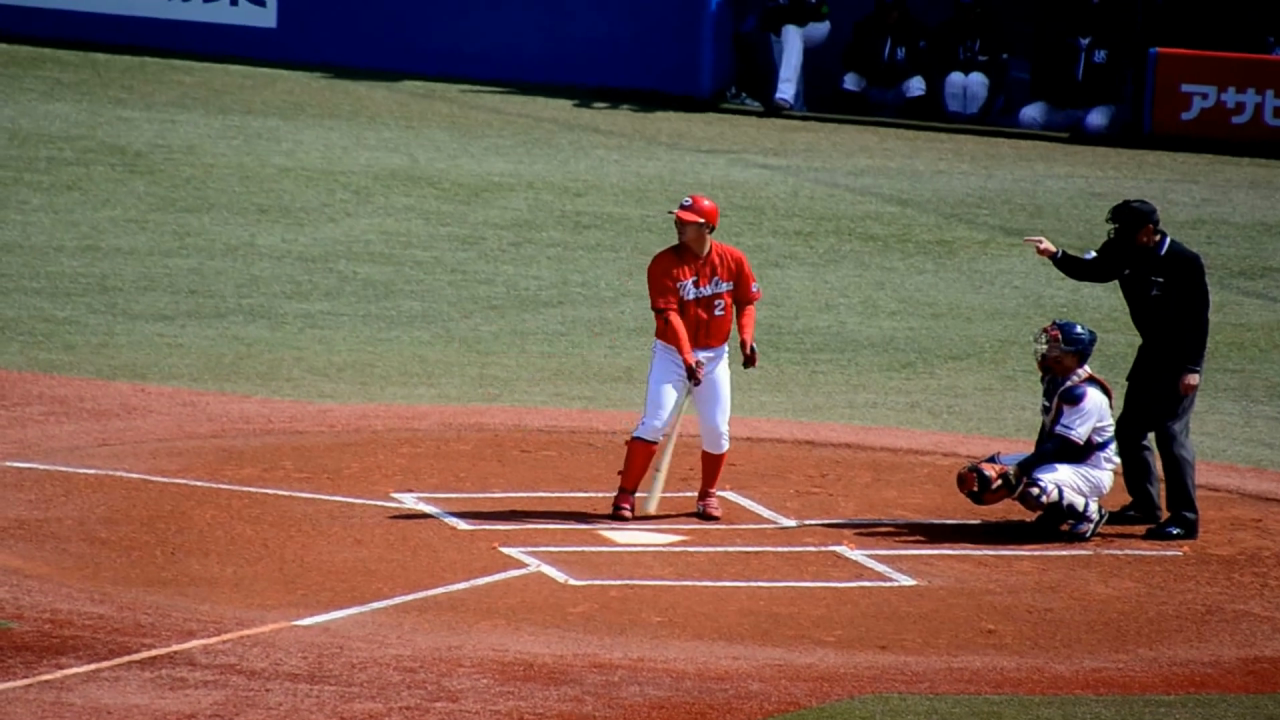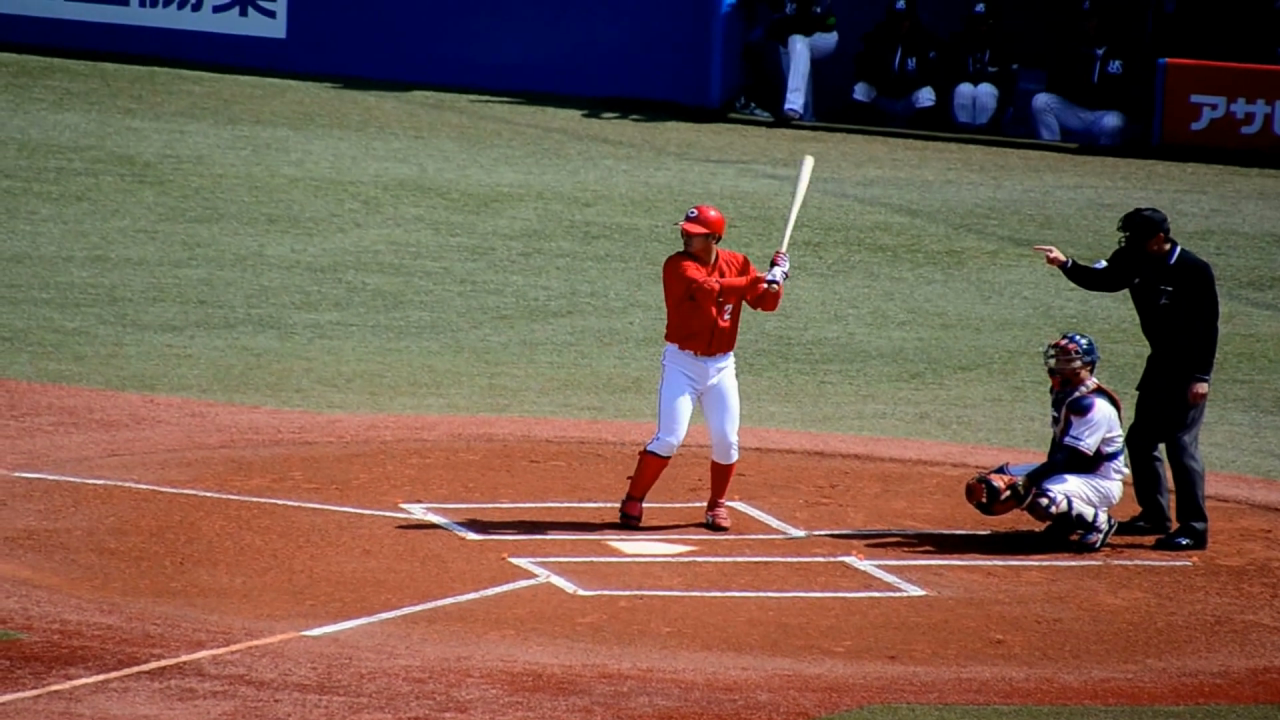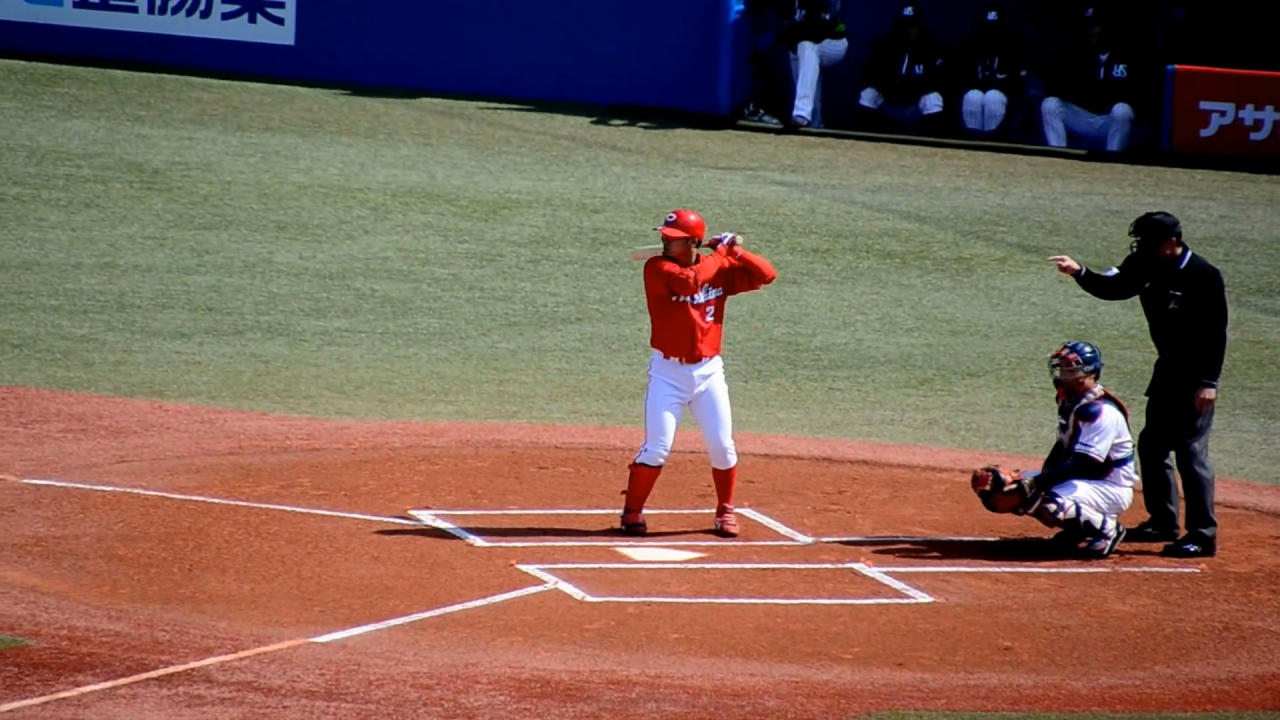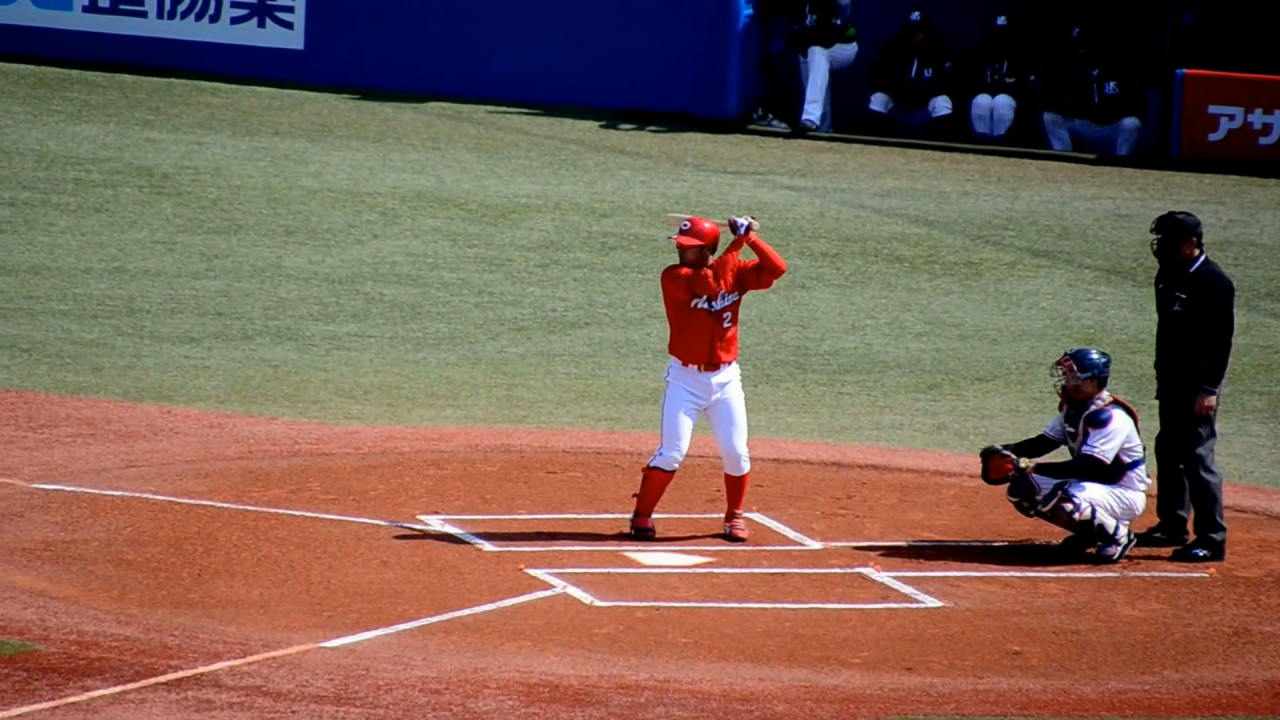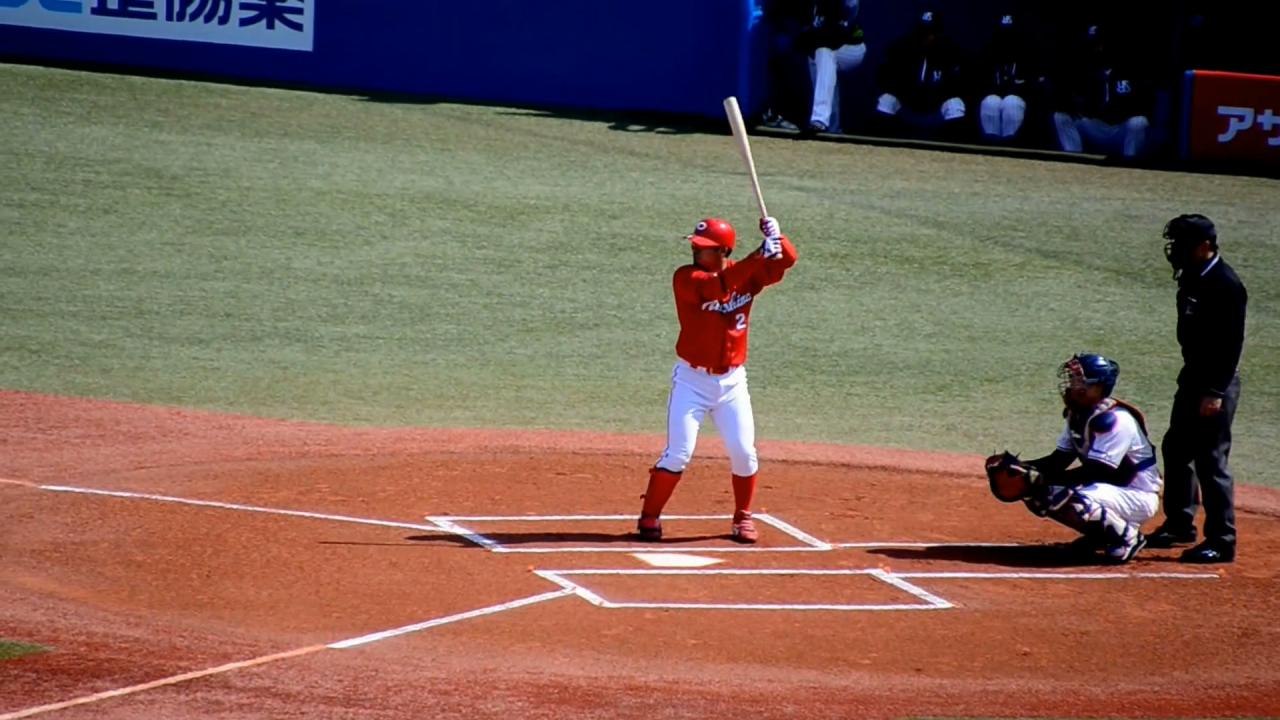
dt=0.4s
person 1, frame 1
left shoulder: (1184, 262)
right shoulder: (1123, 253)
left elbow: (1199, 317)
right elbow: (1090, 269)
left wrist: (1193, 367)
right wrist: (1056, 254)
left hip: (1180, 358)
right hip: (1150, 352)
left knee: (1171, 432)
right knee: (1129, 429)
left ankle: (1185, 518)
right ankle: (1145, 505)
person 1, frame 2
left shoulder: (1194, 271)
right shoulder: (1134, 262)
left elbow: (1208, 326)
right elbow: (1099, 278)
left wrist: (1202, 376)
right wrist: (1065, 264)
left hip: (1188, 369)
right hip: (1159, 363)
left knee: (1180, 443)
right knee: (1140, 439)
left ankle: (1194, 529)
right ankle: (1155, 516)
person 1, frame 3
left shoulder: (1204, 276)
right shoulder: (1144, 268)
left elbow: (1217, 332)
right elbow: (1108, 287)
left wrist: (1209, 382)
right wrist: (1079, 273)
left hip: (1195, 375)
right hip: (1167, 369)
left knee: (1190, 450)
right knee: (1152, 446)
left ankle: (1203, 535)
right ankle: (1163, 522)
person 1, frame 4
left shoulder: (1214, 281)
right shoulder: (1167, 274)
left elbow: (1222, 339)
left wrist: (1210, 388)
left hip: (1198, 380)
right hip: (1171, 375)
left knee: (1197, 455)
right knee: (1168, 451)
left ankle: (1212, 539)
right ankle: (1173, 526)
person 1, frame 5
left shoulder: (1225, 284)
right shoulder: (1191, 276)
left elbow: (1232, 342)
left wrist: (1216, 391)
left hip: (1215, 382)
right hip: (1192, 376)
left knee: (1211, 459)
right knee: (1176, 449)
left ankle: (1222, 541)
right ankle: (1180, 524)
person 2, frame 1
left shoulder: (733, 259)
right shoulder: (664, 263)
left elbow: (746, 302)
right elbow: (669, 315)
left wrist: (746, 338)
right wrist: (687, 357)
left hip: (714, 355)
right hip: (672, 354)
left knee: (716, 430)
right knee: (654, 422)
left ankle: (707, 494)
right ankle: (625, 495)
person 2, frame 2
left shoulder: (738, 263)
right shoulder: (677, 265)
left elbow: (768, 302)
right elbow: (710, 290)
left wrist: (775, 272)
right wrist: (761, 278)
left hip: (721, 365)
right hip: (682, 362)
left knee: (726, 440)
right knee: (669, 438)
left ankle: (717, 505)
right ankle: (633, 501)
person 2, frame 3
left shoulder: (721, 269)
right shoulder: (656, 268)
left elbow: (767, 274)
right elbow: (687, 282)
left wrist: (731, 249)
right wrist: (717, 251)
left hip: (709, 371)
right hip: (668, 371)
left knee: (722, 446)
right knee: (657, 447)
left ankle: (725, 511)
right ankle: (632, 511)
person 2, frame 4
left shoulder: (735, 272)
right shoulder: (673, 276)
left elbow: (776, 268)
right elbow: (709, 282)
left wrist: (751, 236)
right wrist: (738, 240)
left hip: (726, 378)
right hip: (685, 378)
left knee: (736, 452)
right knee: (671, 453)
left ankle: (734, 516)
right ankle: (642, 514)
person 2, frame 5
left shoulder: (747, 273)
right shoulder: (686, 277)
left elbow: (788, 258)
right elbow: (718, 287)
left wrist: (775, 235)
right wrist: (758, 255)
left hip: (733, 380)
right hip: (692, 379)
left knee: (744, 453)
right knee: (678, 453)
left ankle: (743, 518)
right ankle: (649, 516)
person 3, frame 1
left shoulder: (1085, 394)
right shoulder: (1054, 381)
left elbow: (1060, 446)
left wrist: (1018, 470)
right wrist: (1033, 463)
left hip: (1090, 471)
right hip: (1058, 461)
left knee: (1033, 488)
right knee: (990, 470)
left ankle: (1088, 511)
right ankle: (1058, 509)
person 3, frame 2
left shoulder: (1093, 405)
right shoulder: (1062, 393)
left elbow: (1069, 457)
left wrist: (1026, 481)
left hip: (1099, 482)
right hip: (1068, 472)
left knee: (1041, 498)
right knee: (999, 480)
left ankle: (1098, 521)
right ankle: (1067, 518)
person 3, frame 3
left shoulder: (1100, 411)
right shoulder: (1069, 401)
left elbow: (1080, 465)
right elbow: (1062, 449)
left wrist: (1034, 483)
left hip: (1110, 488)
right hip: (1079, 479)
left knee: (1048, 502)
left ankle: (1105, 528)
right ankle: (1082, 526)
person 3, frame 4
left shoulder: (1110, 416)
right shoulder: (1072, 408)
left elbow: (1085, 467)
right elbow: (1043, 443)
left wrist: (1030, 466)
right wrist: (1005, 451)
left hip: (1124, 494)
right hip: (1092, 486)
left knee: (1062, 502)
right knee: (1021, 490)
left ankle: (1118, 534)
right ankle: (1089, 532)
person 3, frame 5
left shoulder: (1115, 420)
right shoulder: (1077, 414)
left elbow: (1092, 473)
right elbow: (1059, 461)
left wrist: (1039, 477)
right wrist: (1021, 468)
left hip: (1138, 497)
right hip: (1106, 489)
left knee: (1074, 503)
right knee: (1033, 492)
left ankle: (1128, 536)
right ankle: (1098, 533)
